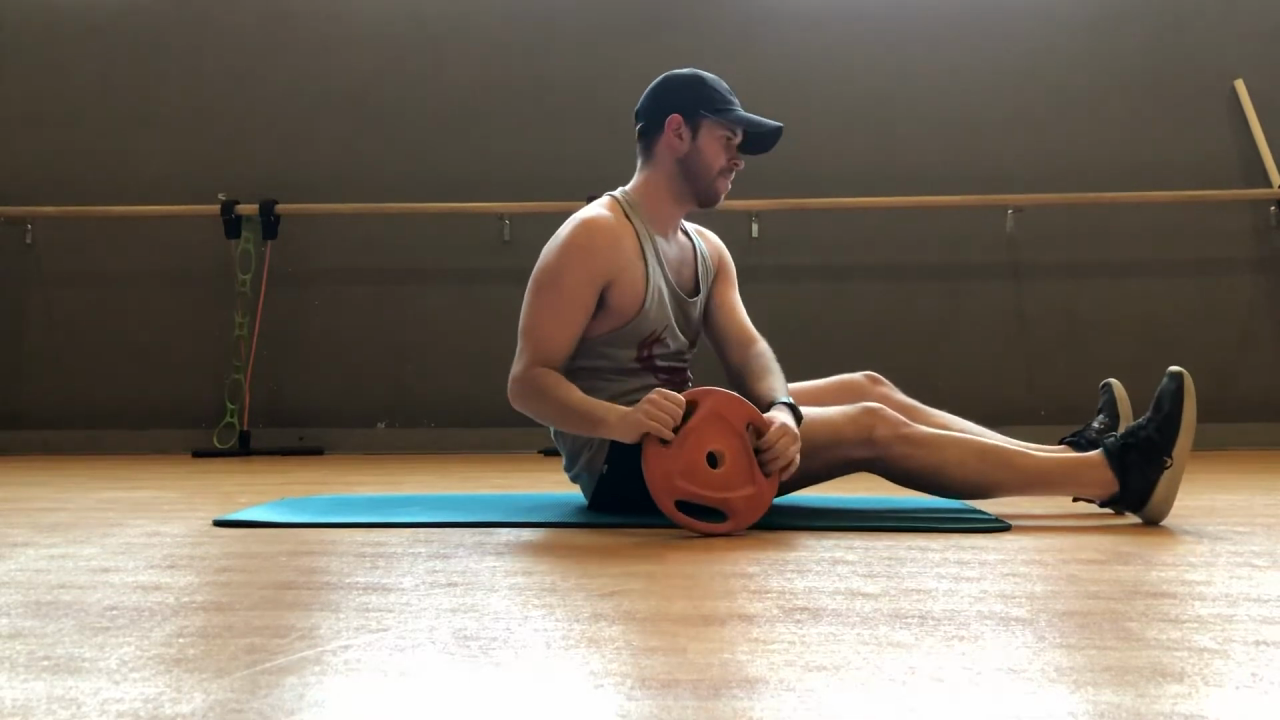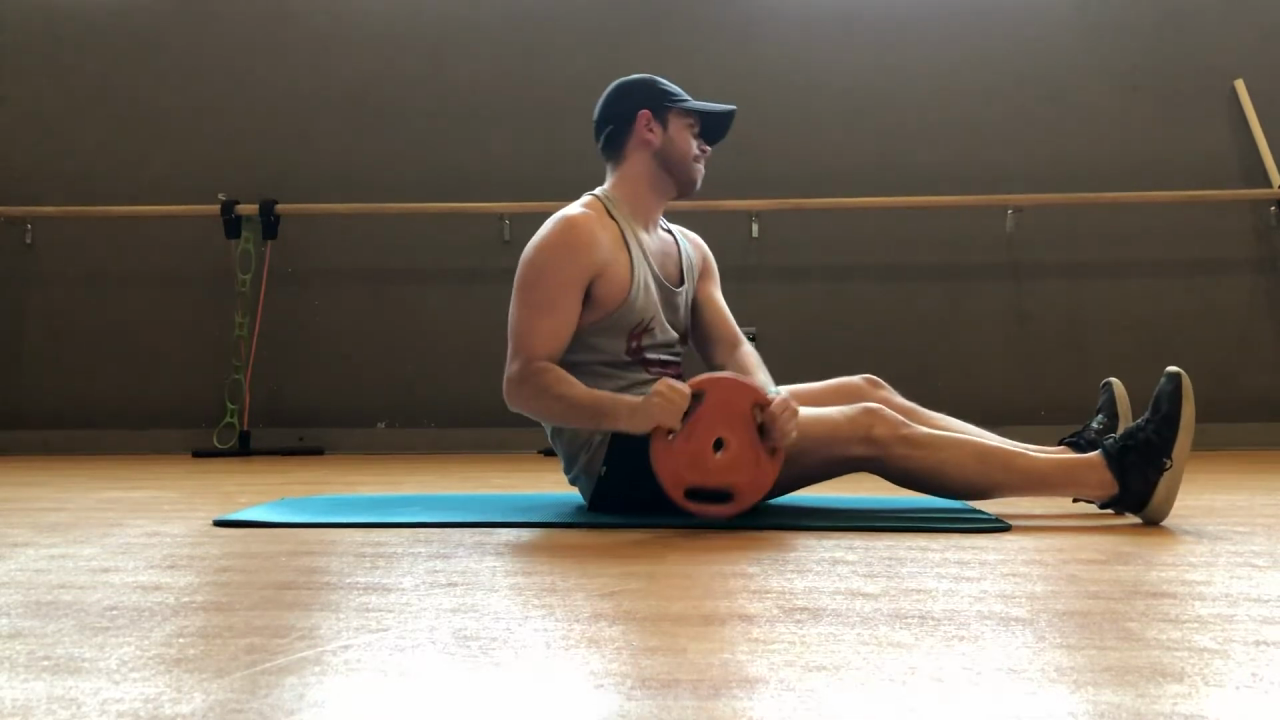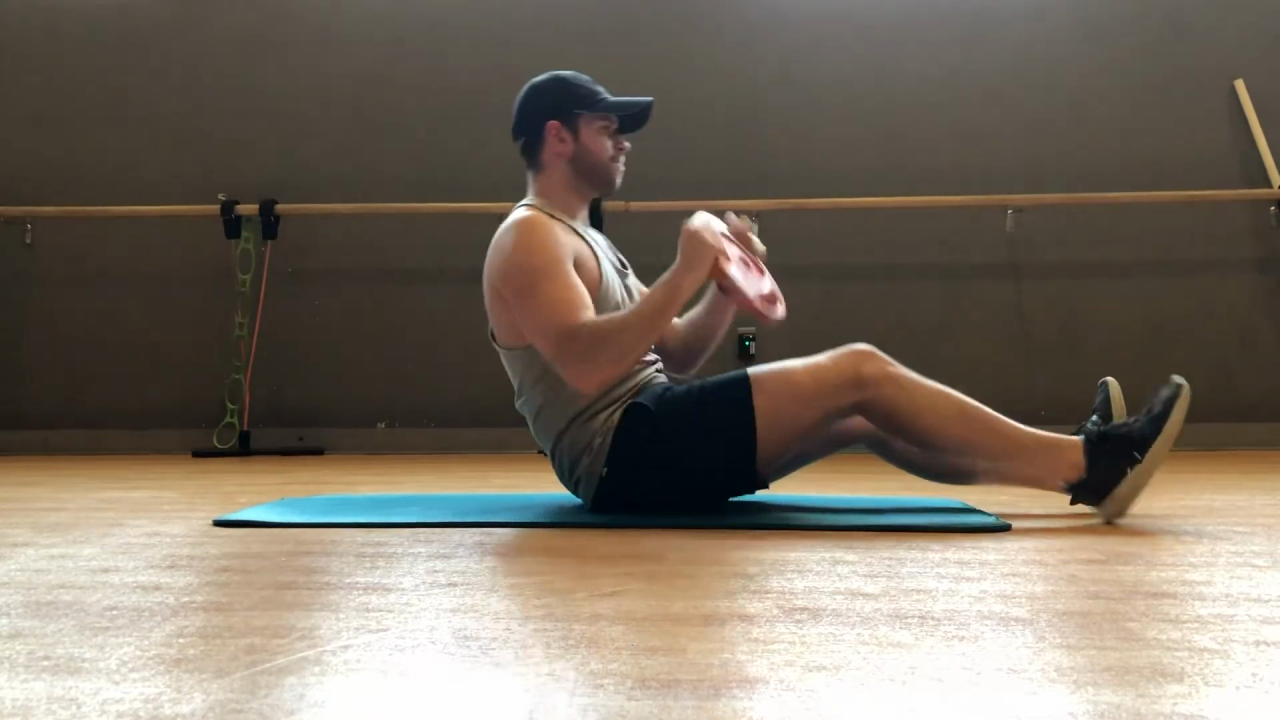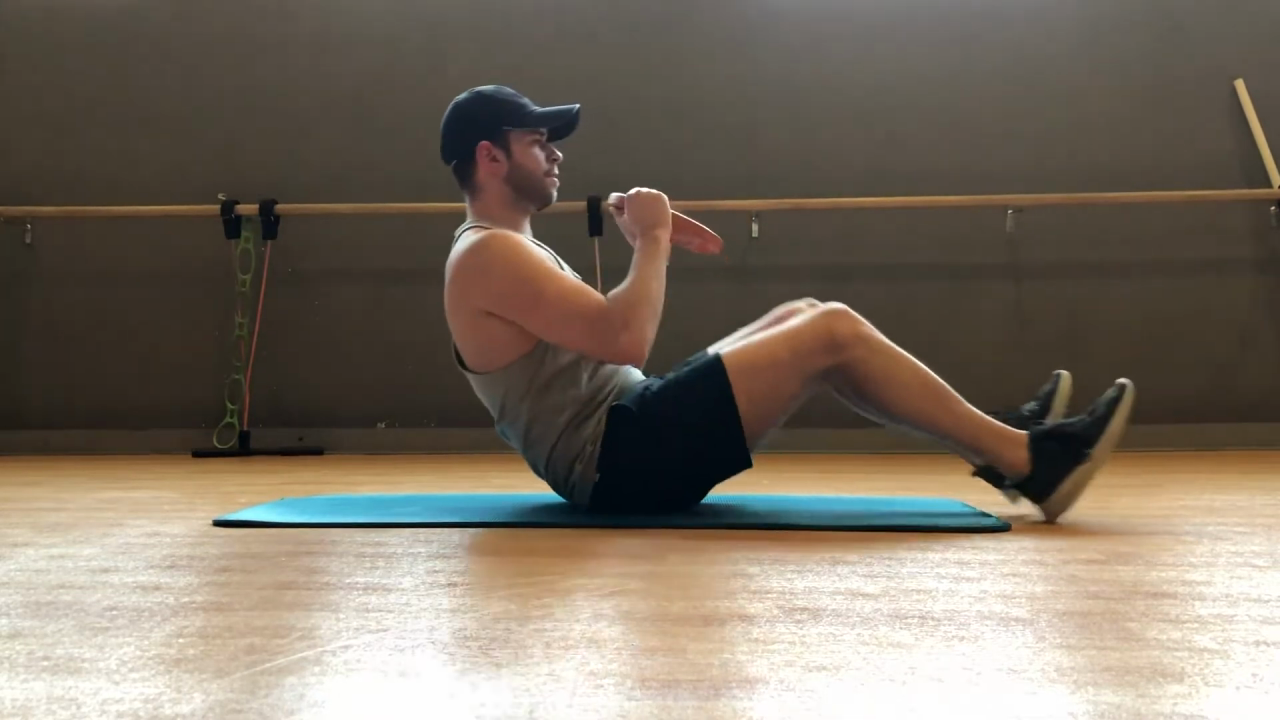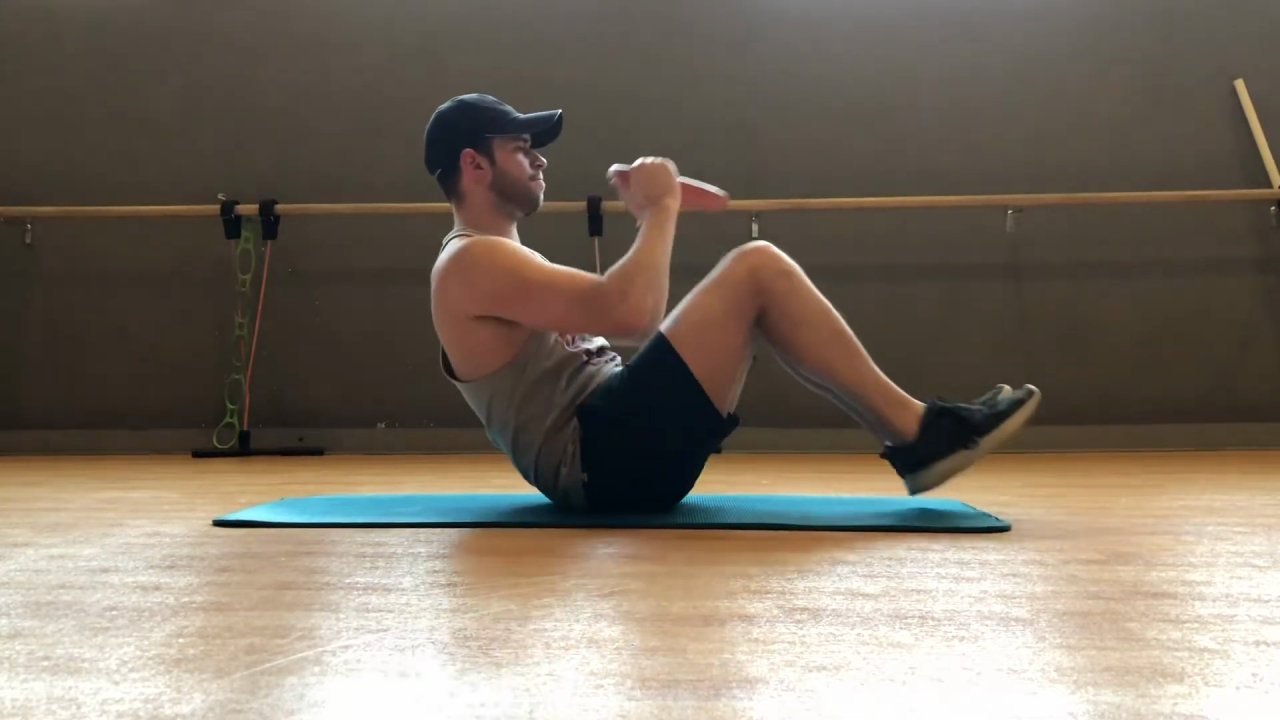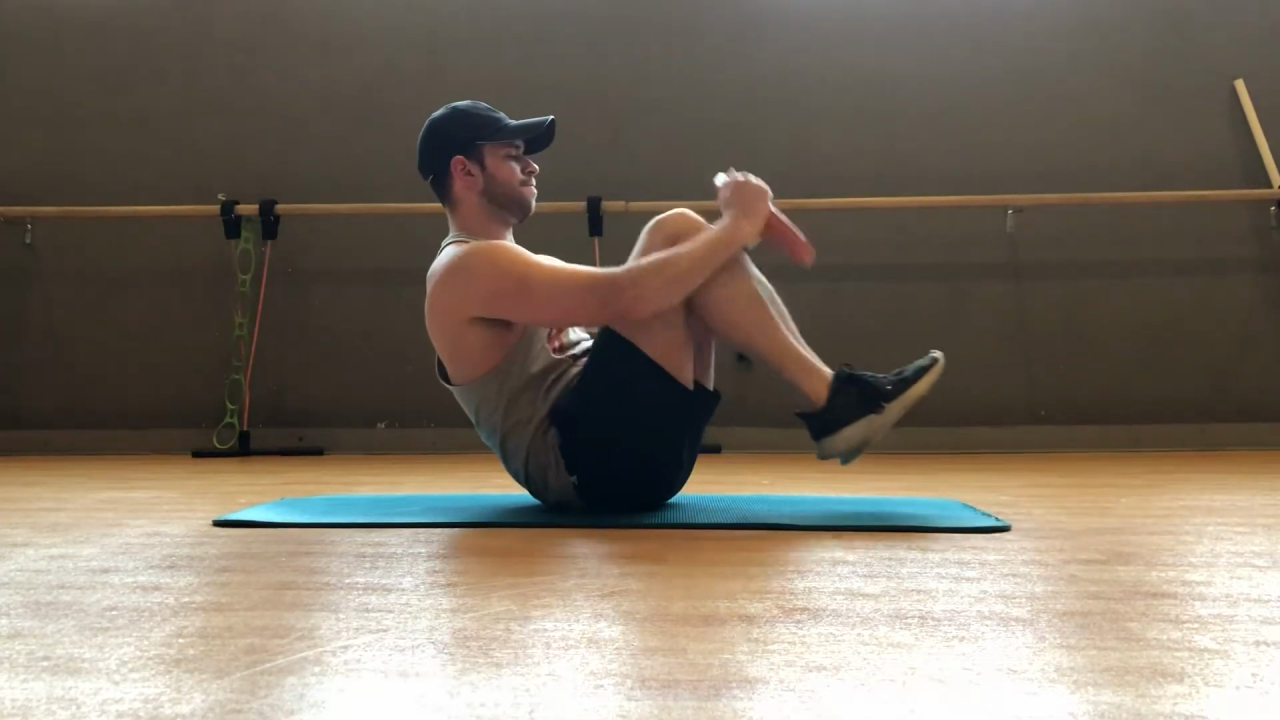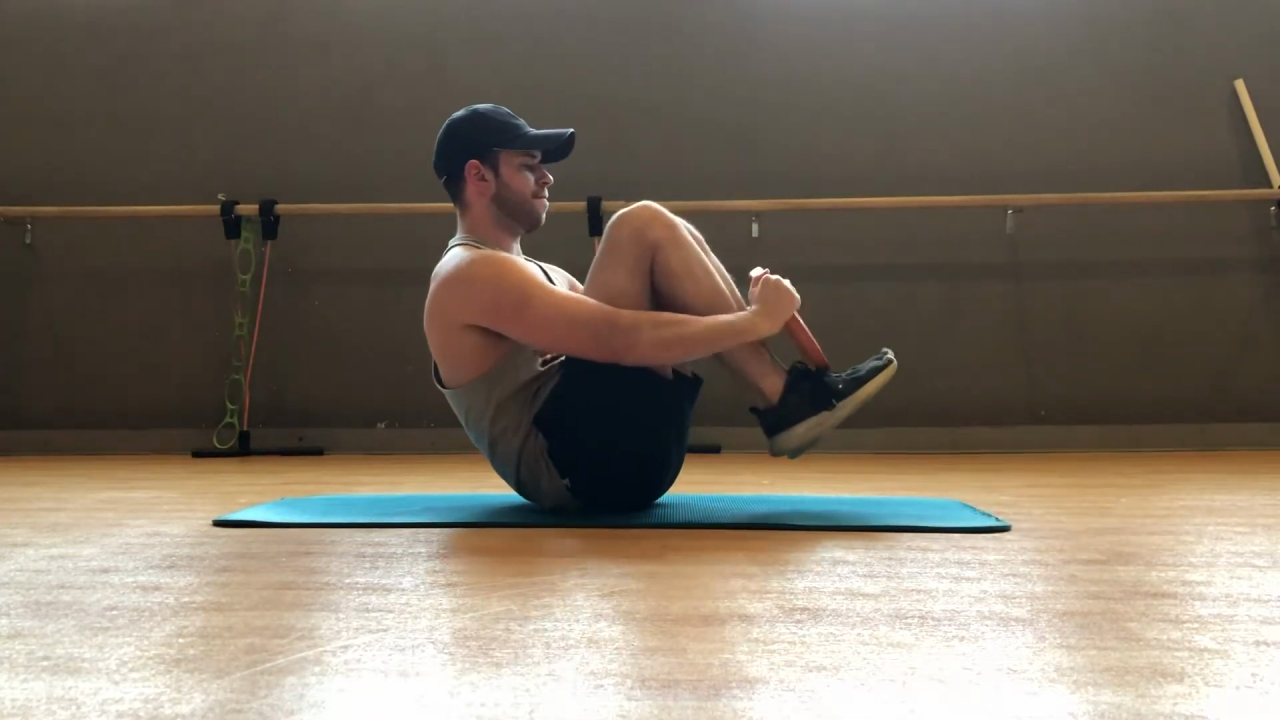
dt=0.4s
person 1, frame 1
left shoulder: (705, 248)
right shoulder: (593, 239)
left elbow: (748, 352)
right elbow: (528, 382)
left wrist: (781, 411)
right wrist: (620, 420)
left hip: (674, 435)
right hip: (621, 461)
left knee: (867, 389)
right knee: (870, 430)
left ankle: (1071, 457)
right ankle: (1114, 473)
person 1, frame 2
left shoulder: (687, 248)
right shoulder: (573, 236)
left elbow: (730, 347)
right elbow: (523, 382)
left wrist: (767, 399)
right wrist: (626, 414)
left hip: (670, 437)
right hip: (620, 461)
left knee: (866, 393)
right knee: (868, 431)
left ankle: (1072, 458)
right ankle: (1115, 476)
person 1, frame 3
left shoulder: (584, 238)
right shoulder: (529, 238)
left elbow: (675, 356)
right elbow: (584, 368)
left wrist: (726, 283)
right wrist: (681, 278)
left hip: (646, 440)
right hip: (623, 457)
left knee: (859, 415)
right knee: (860, 370)
left ankle: (1072, 462)
right ankle: (1088, 464)
person 1, frame 4
left shoulder: (513, 250)
right shoulder: (488, 256)
right elbow: (622, 340)
left wrist: (651, 257)
right wrist: (653, 242)
left hip: (622, 447)
right hip: (618, 461)
left knee: (804, 315)
right knee: (833, 332)
left ankle: (1001, 447)
right ankle: (1031, 460)
person 1, frame 5
left shoulder: (503, 260)
right shoulder: (475, 262)
left elbow: (604, 336)
right elbow: (630, 314)
left wrist: (650, 228)
right wrist: (661, 213)
left hip: (613, 449)
right hip: (606, 459)
left knee: (750, 290)
right knee: (759, 267)
left ankle: (913, 432)
right ankle: (918, 432)
person 1, frame 6
left shoulder: (507, 265)
right shoulder: (471, 268)
right elbow: (626, 298)
right wrist: (736, 226)
left hip: (629, 449)
right hip: (592, 458)
left knee: (692, 245)
right knee: (680, 228)
left ankle: (833, 396)
right ankle: (830, 398)
person 1, frame 7
left shoulder: (526, 272)
right shoulder: (473, 275)
right elbow: (624, 341)
right wrist: (756, 320)
left hip: (628, 450)
right hip: (582, 460)
left knee: (673, 238)
right knee: (645, 225)
left ankle: (787, 397)
right ankle: (786, 397)
